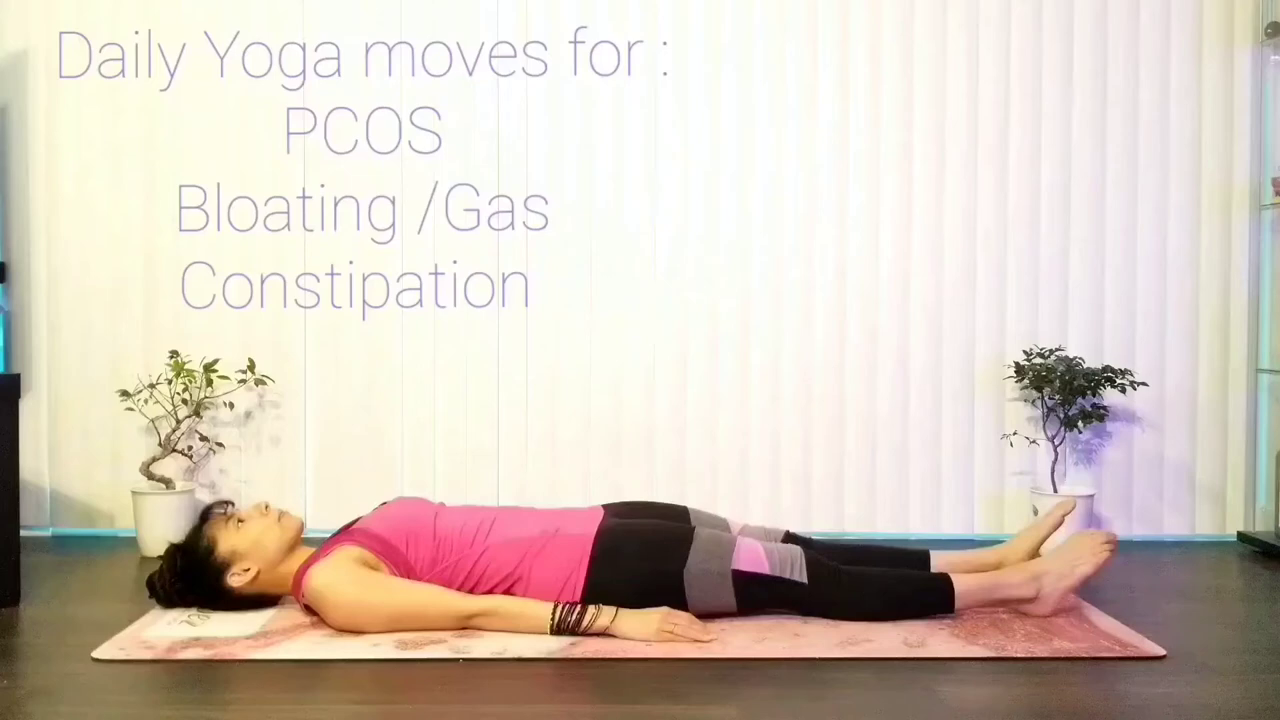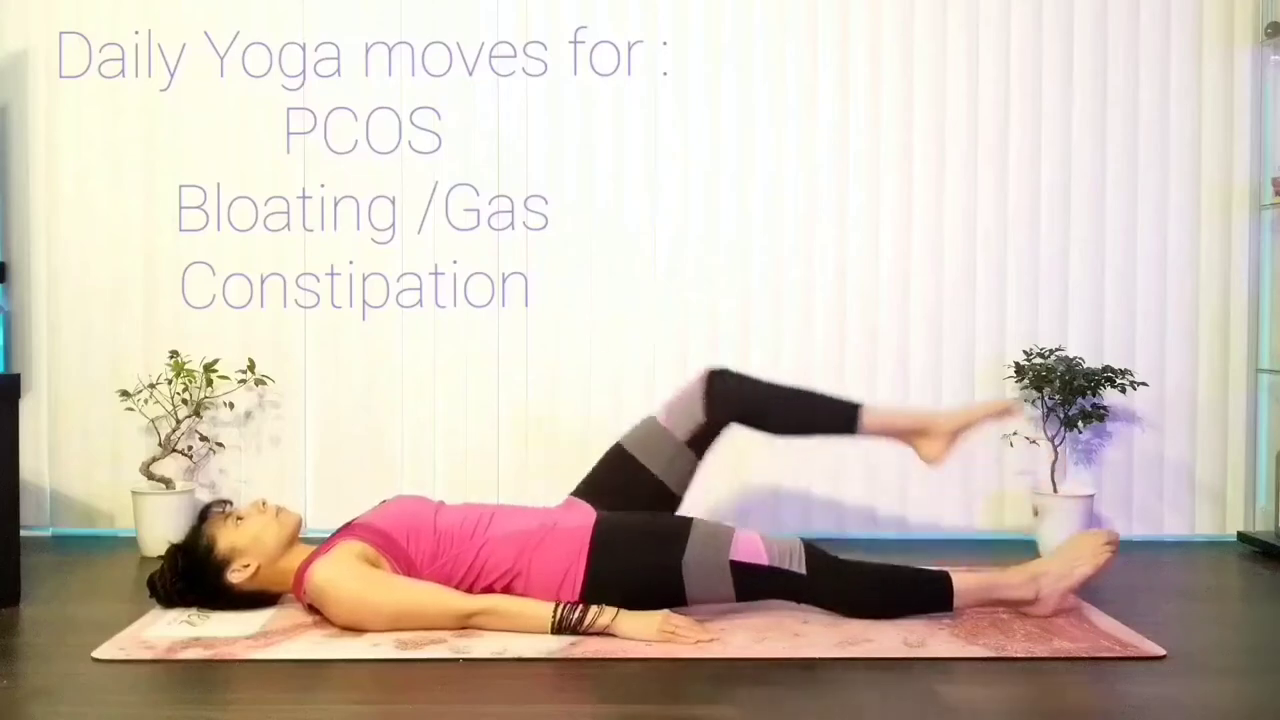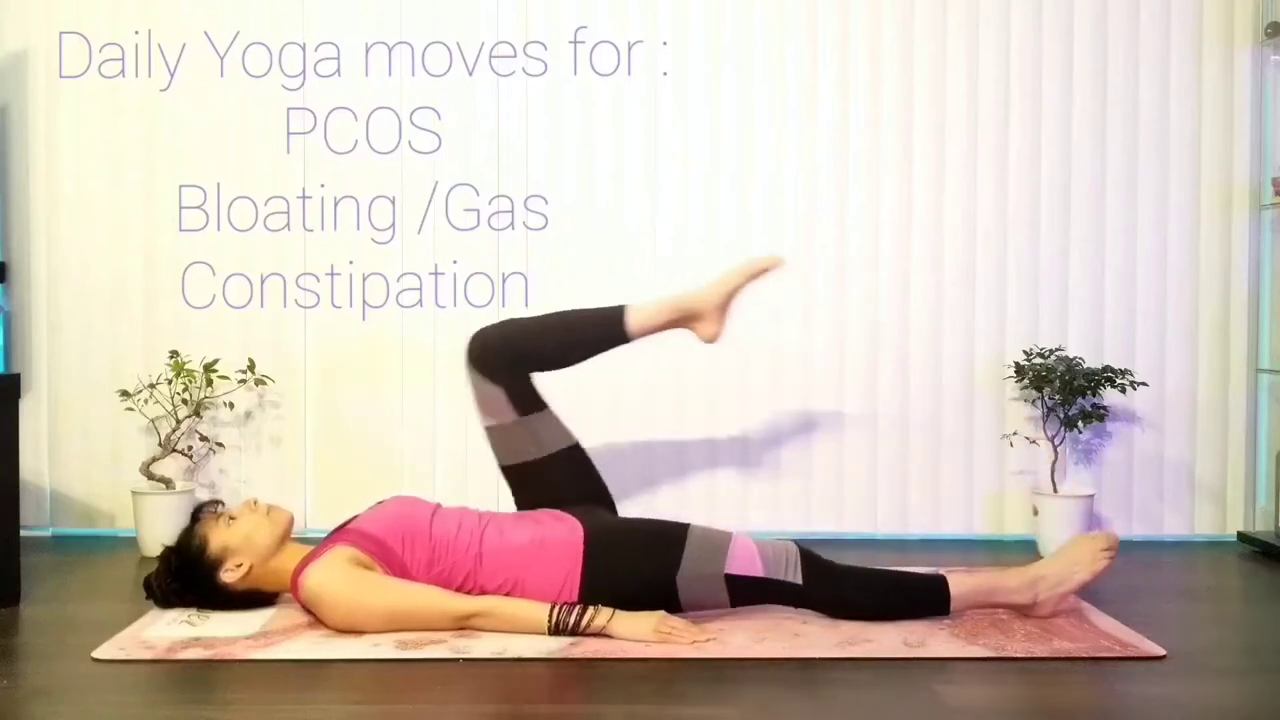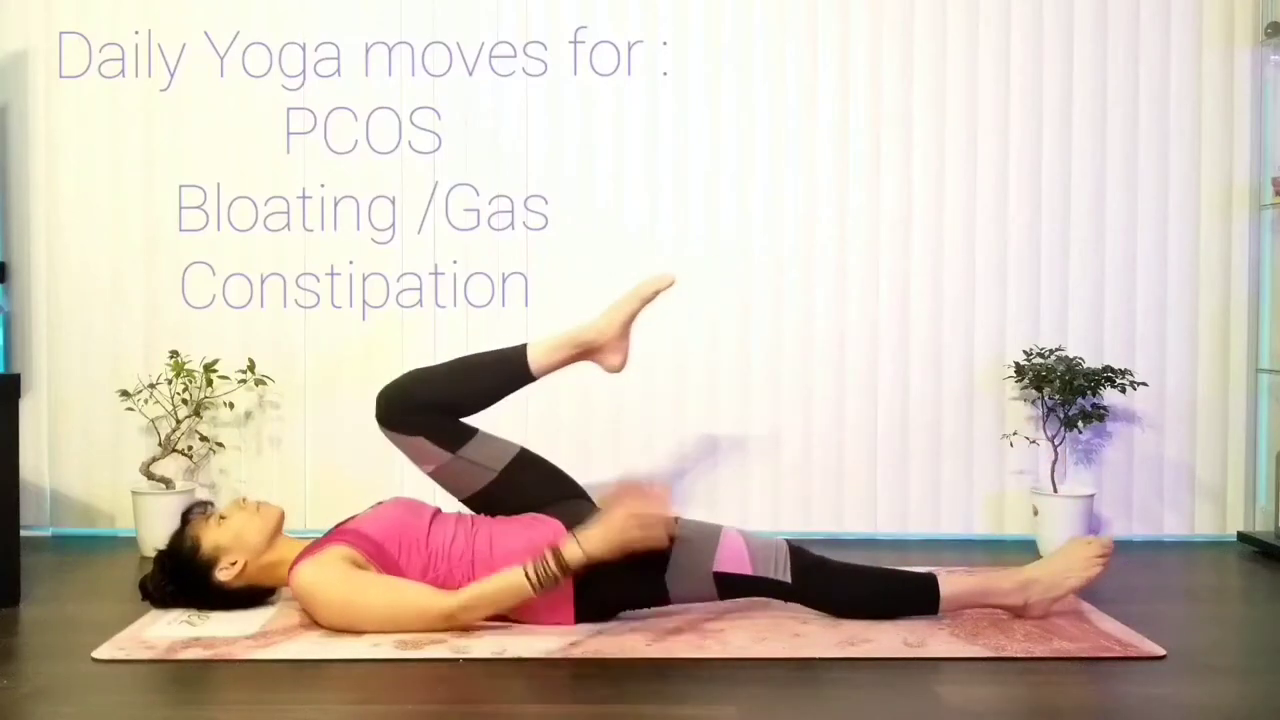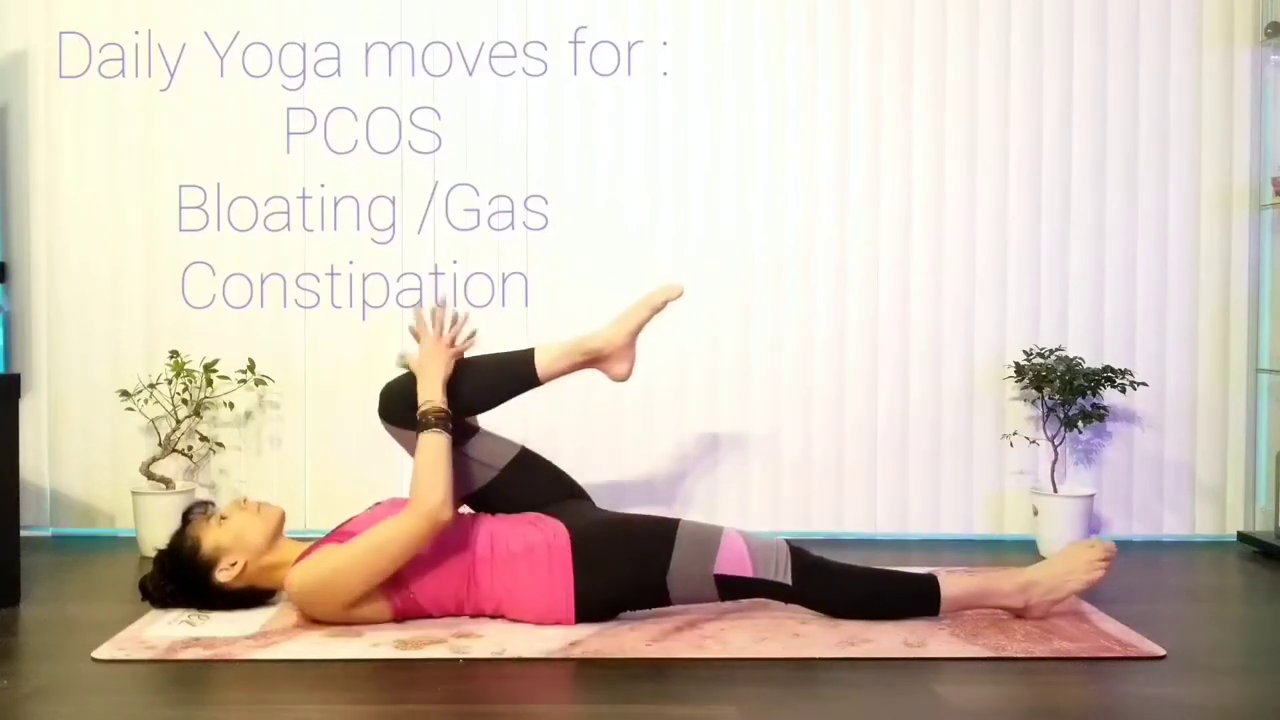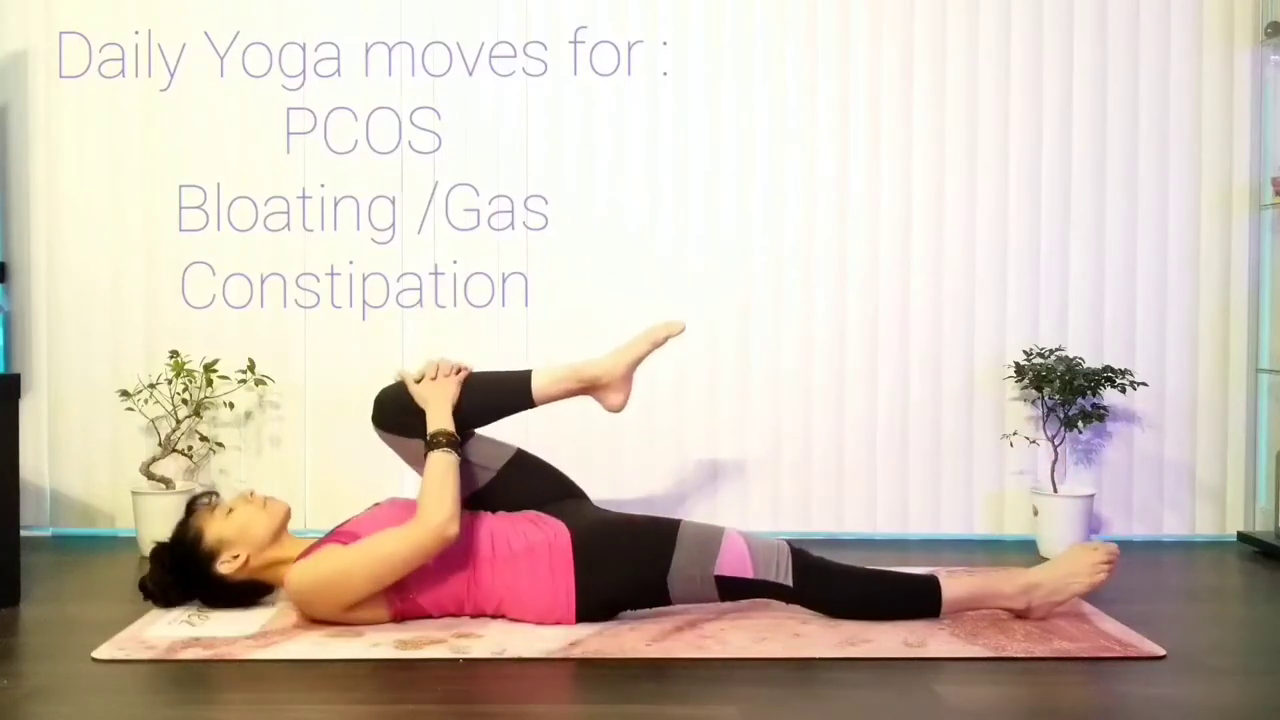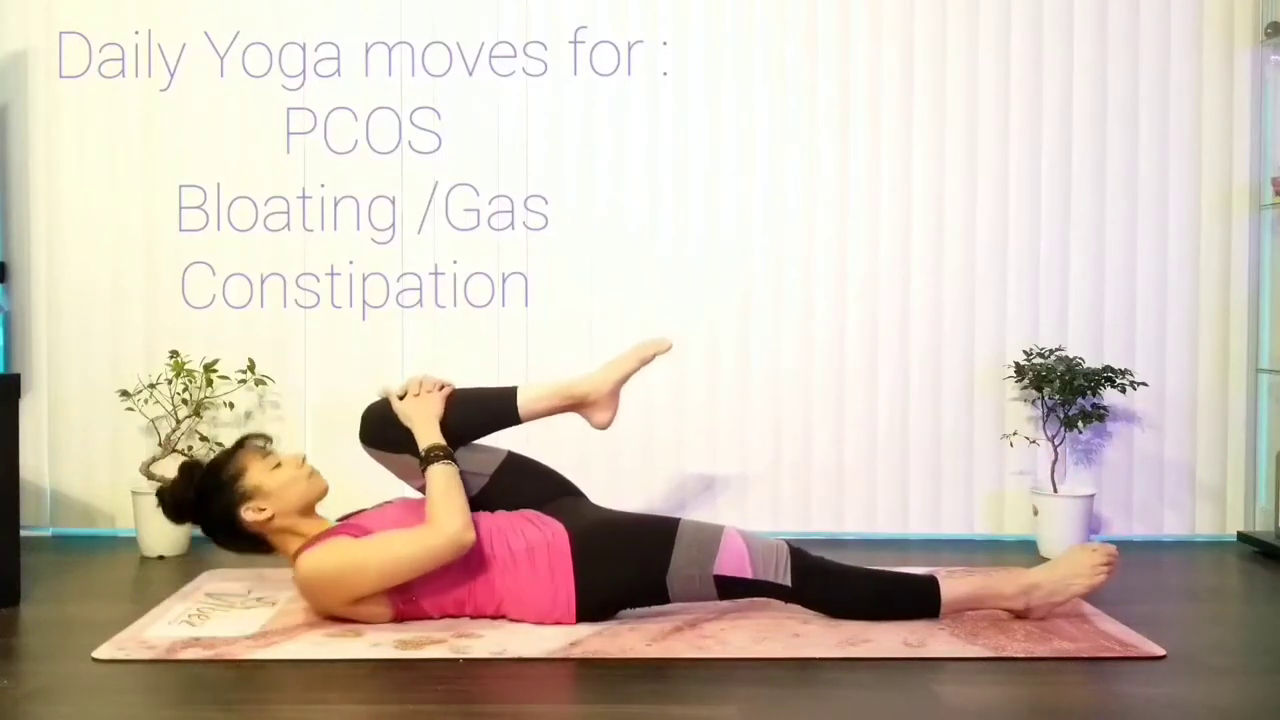
dt=0.4s
person 1, frame 1
left shoulder: (341, 550)
right shoulder: (329, 587)
right elbow: (468, 610)
right wrist: (615, 622)
left hip: (583, 531)
right hip: (584, 568)
left knee: (789, 542)
right knee: (811, 582)
left ankle: (993, 560)
right ankle: (1020, 586)
person 1, frame 2
left shoulder: (336, 552)
right shoulder: (331, 587)
right elbow: (470, 610)
right wrist: (615, 621)
left hip: (577, 529)
right hip: (587, 565)
left knee: (713, 394)
right knee: (801, 569)
left ankle: (909, 425)
right ankle: (1018, 586)
person 1, frame 3
left shoulder: (333, 553)
right shoulder: (328, 588)
right elbow: (468, 613)
right wrist: (610, 622)
left hip: (563, 531)
right hip: (579, 566)
left knee: (491, 352)
right knee: (799, 576)
left ankle: (676, 313)
right ankle: (1018, 586)
person 1, frame 4
left shoulder: (325, 556)
right shoulder: (320, 589)
right elbow: (467, 605)
right wrist: (588, 548)
left hip: (552, 532)
right hip: (565, 571)
left knee: (405, 404)
right knee: (790, 572)
left ankle: (581, 342)
right ankle: (1011, 586)
person 1, frame 5
left shoulder: (326, 558)
right shoulder: (317, 588)
left elbow: (429, 513)
right elbow: (431, 513)
left wrist: (430, 390)
right wrist: (436, 391)
left hip: (553, 532)
right hip: (569, 575)
left knee: (400, 402)
right knee: (792, 576)
left ankle: (591, 350)
right ankle: (1008, 586)
person 1, frame 6
left shoulder: (325, 556)
right shoulder: (315, 586)
left elbow: (433, 522)
right elbow: (440, 530)
left wrist: (429, 409)
right wrist: (442, 421)
left hip: (555, 530)
right hip: (569, 573)
left knee: (397, 405)
right knee: (785, 572)
left ankle: (589, 376)
right ankle: (1012, 591)
person 1, frame 7
left shoulder: (336, 542)
right shoulder: (321, 572)
left elbow: (440, 522)
right elbow: (455, 536)
left wrist: (417, 423)
right wrist: (431, 434)
left hip: (555, 531)
right hip: (571, 572)
left knee: (384, 420)
right knee: (783, 572)
left ankle: (579, 392)
right ankle: (1010, 589)
